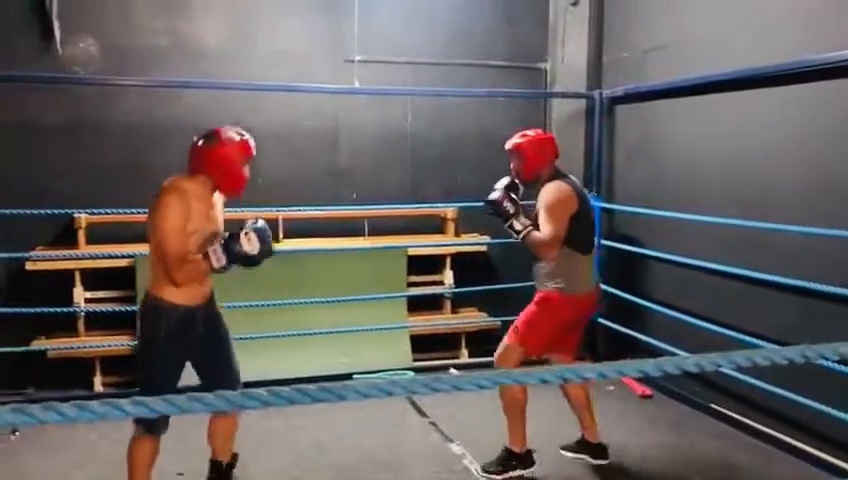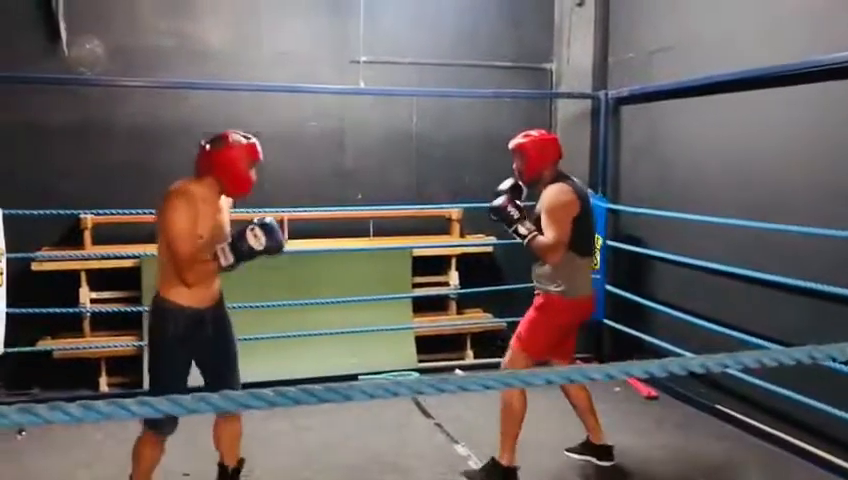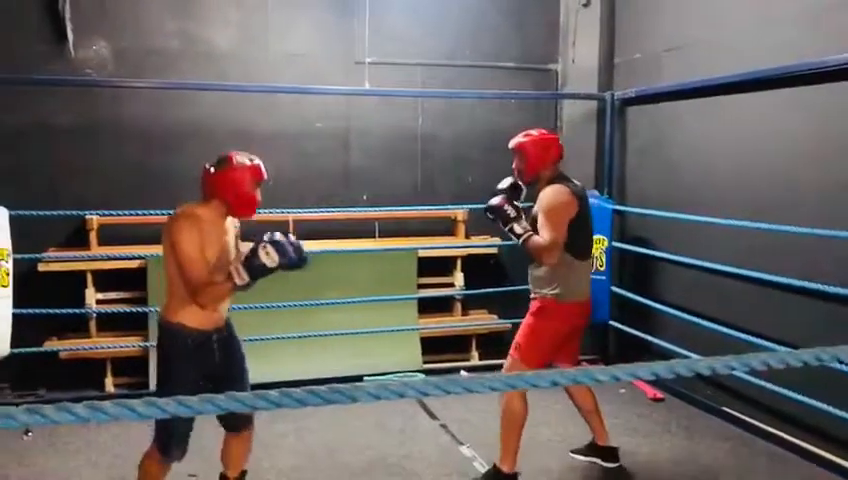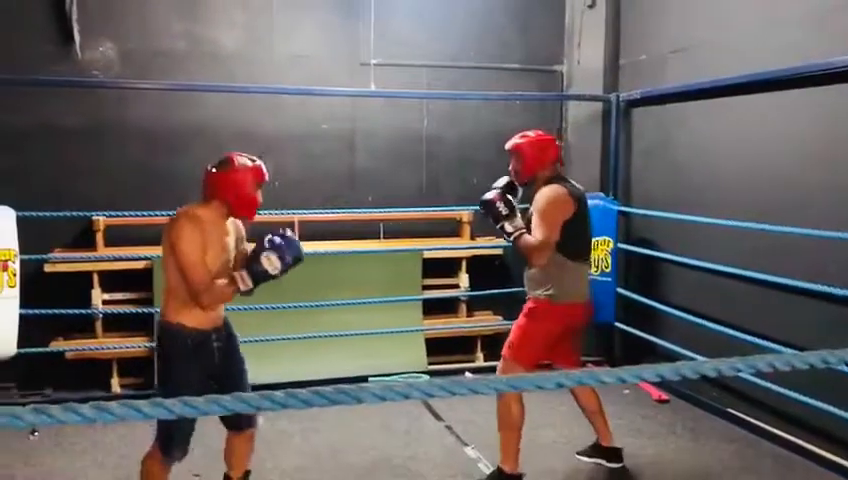
dt=0.1s
person 1, frame 1
left shoulder: (555, 192)
right shoulder: (562, 188)
left elbow: (548, 248)
right elbow: (545, 237)
left wrist: (513, 217)
right wrist: (515, 209)
left hip: (561, 296)
right hip: (577, 293)
left knee: (505, 360)
right knee: (561, 364)
right ankle: (592, 441)
person 1, frame 2
left shoulder: (557, 194)
right shoulder: (565, 188)
left elbow: (552, 251)
left wrist: (517, 222)
right wrist: (516, 211)
left hip: (560, 299)
right hip: (575, 296)
left knee: (511, 370)
right knee: (561, 367)
right ankle: (598, 443)
person 1, frame 3
left shoulder: (554, 195)
right shoulder: (567, 189)
left elbow: (548, 253)
left wrist: (514, 222)
right wrist: (517, 214)
left hip: (556, 303)
right hip: (575, 300)
left knee: (513, 377)
right knee: (566, 371)
right ankle: (603, 445)
person 1, frame 4
left shoulder: (551, 195)
right shoulder: (566, 190)
left elbow: (539, 253)
left wrist: (507, 221)
right wrist: (511, 214)
left hip: (551, 304)
right hip: (573, 301)
left knee: (508, 378)
right knee: (570, 371)
right ankle: (607, 446)
person 2, frame 1
left shoulder: (215, 196)
right shoulder: (173, 198)
right elbow: (177, 272)
left wrist: (240, 247)
right wrist: (226, 253)
left hip: (205, 312)
right hip: (166, 317)
right knee: (153, 423)
person 2, frame 2
left shoulder: (222, 199)
right shoulder: (180, 201)
right elbow: (189, 272)
left wrist: (250, 244)
right wrist: (234, 251)
left hip: (214, 314)
right hip: (175, 319)
right knee: (161, 423)
person 2, frame 3
left shoulder: (230, 222)
right shoulder: (186, 224)
right elbow: (202, 293)
left wrist: (269, 256)
right wrist: (250, 269)
left hip: (221, 335)
right hip: (182, 341)
left knee: (241, 425)
right knee: (170, 444)
person 2, frame 4
left shoulder: (233, 224)
right shoulder: (187, 225)
left elbow: (236, 271)
right elbow: (204, 296)
left wrist: (269, 257)
right wrist: (253, 274)
left hip: (220, 334)
right hip: (182, 341)
left knee: (245, 425)
right knee: (171, 444)
